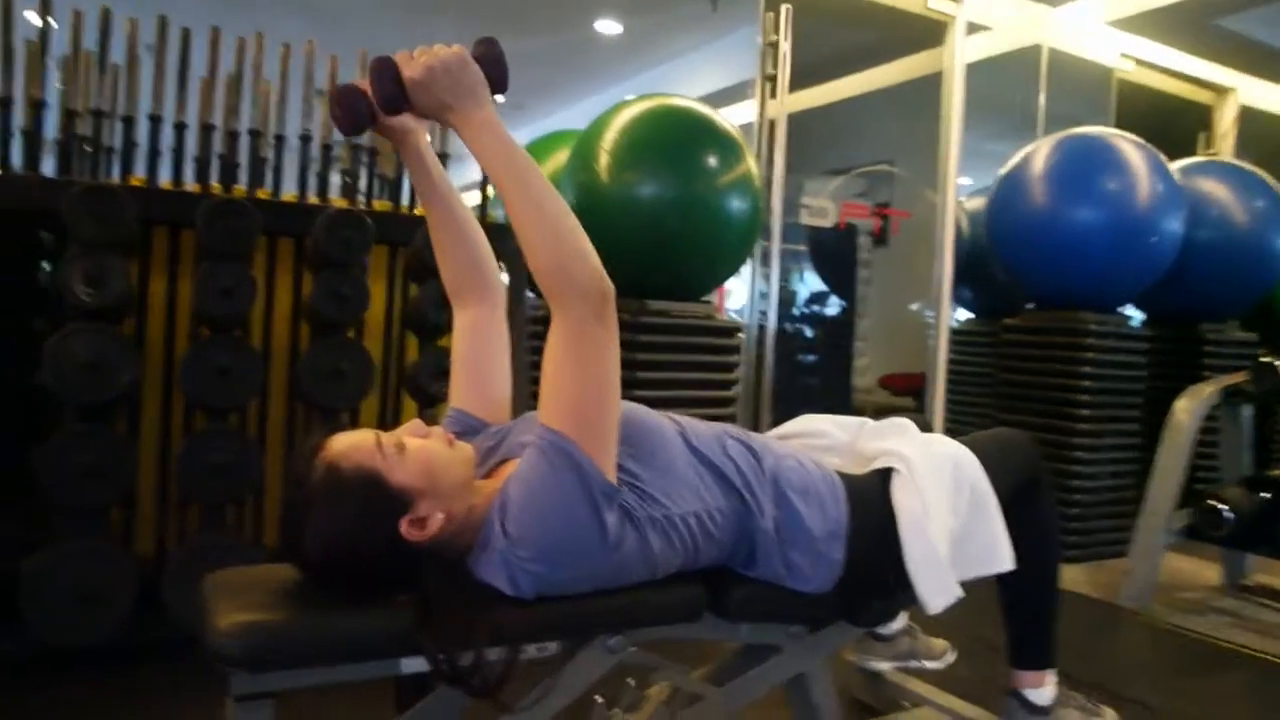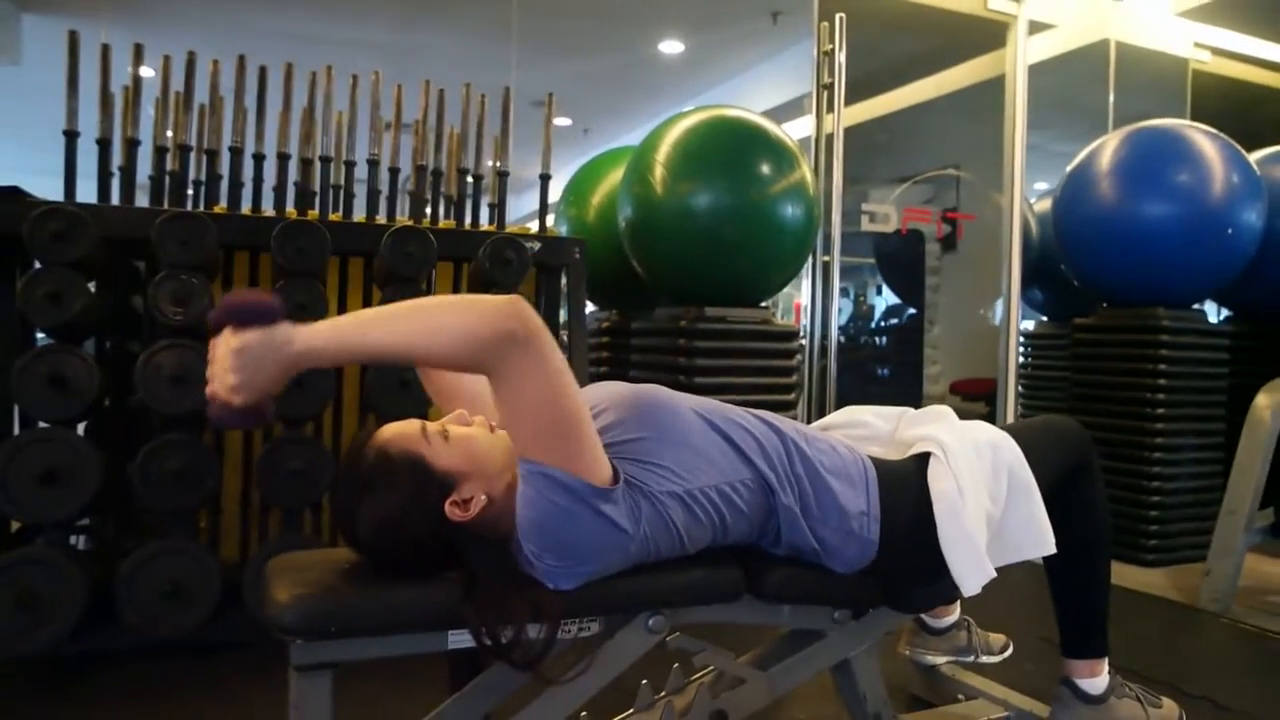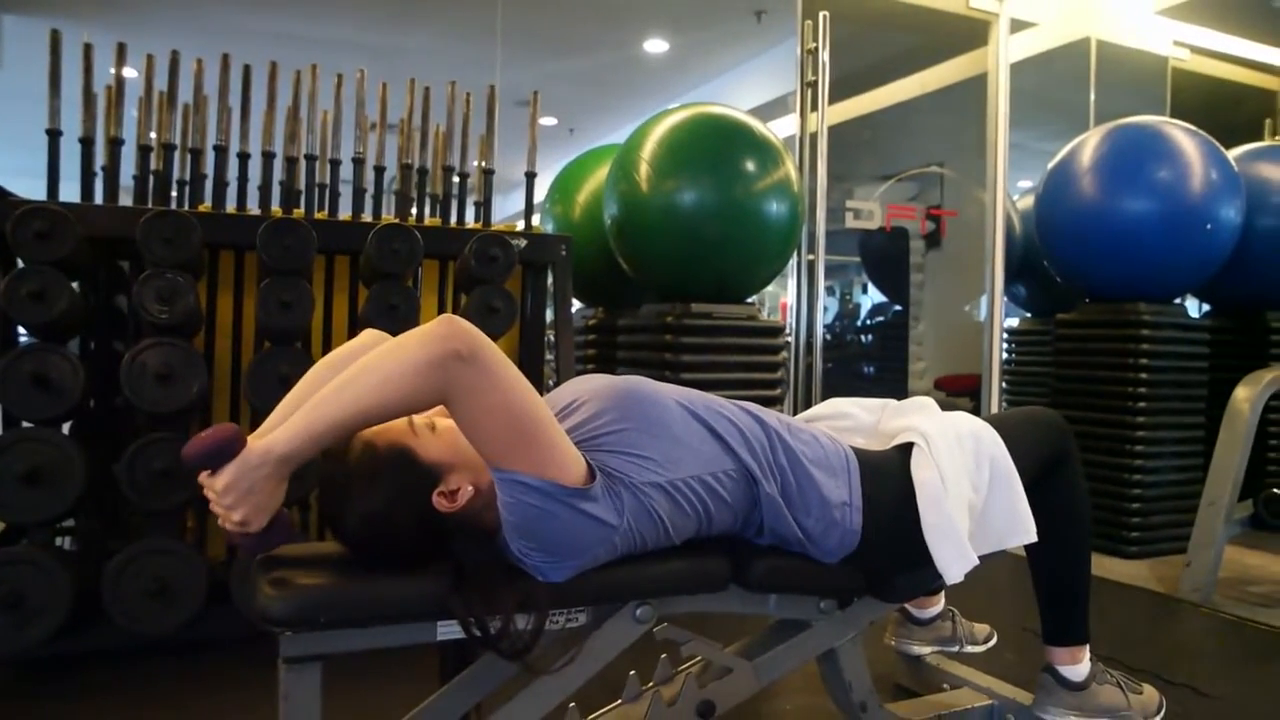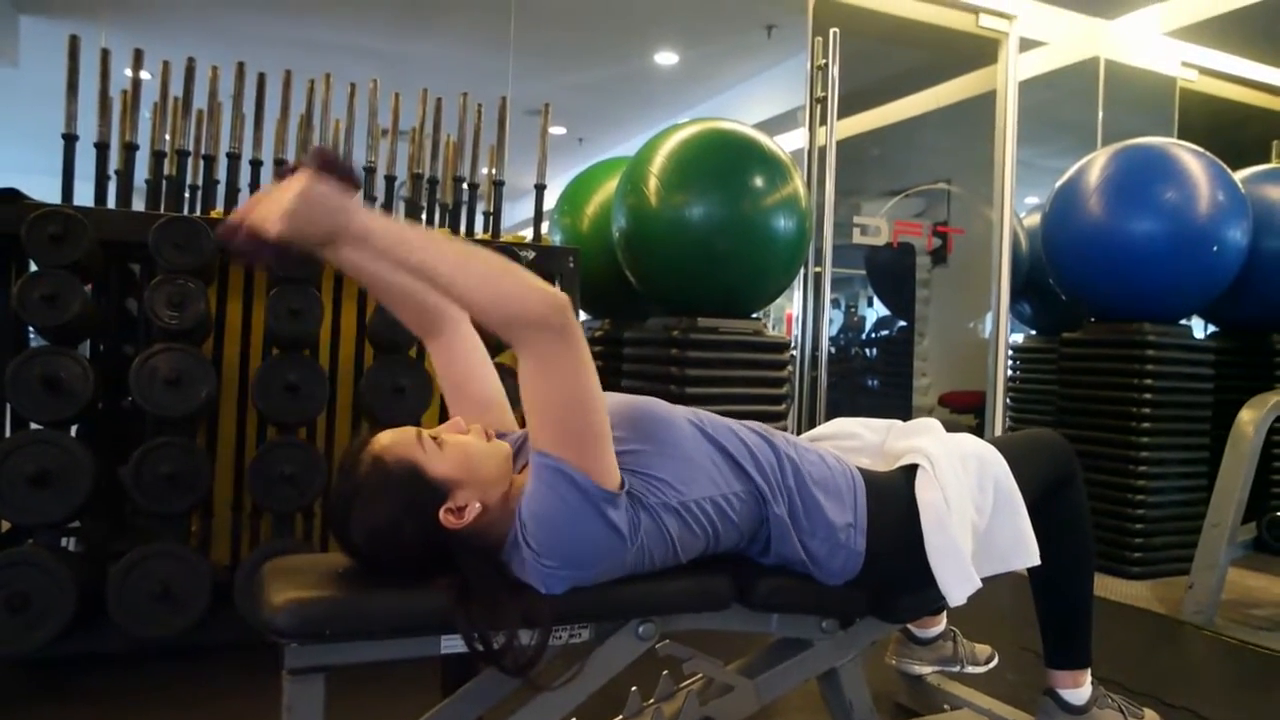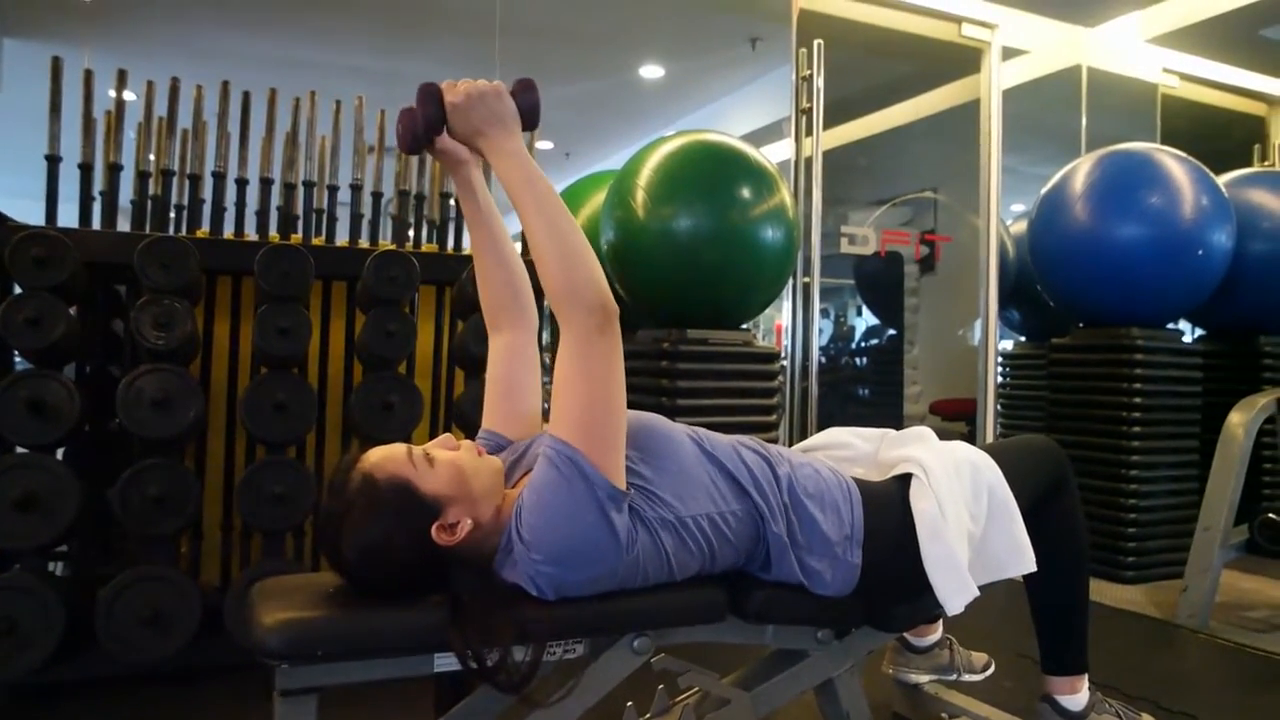
dt=1s
person 1, frame 1
left shoulder: (473, 459)
right shoulder: (545, 529)
left elbow: (479, 300)
right elbow: (585, 302)
left wrist: (415, 152)
right wrist: (474, 118)
right hip: (822, 535)
left knee: (886, 436)
right knee: (1015, 459)
left ankle: (884, 630)
person 1, frame 2
left shoulder: (504, 475)
right shoulder: (562, 523)
left elbow: (458, 346)
right elbow: (510, 327)
left wrist: (292, 344)
right wrist: (290, 344)
right hip: (863, 517)
left knee: (935, 423)
right knee: (1066, 445)
left ankle: (937, 622)
person 1, frame 3
left shoulder: (485, 481)
right shoulder: (551, 520)
left elbow: (377, 344)
right elbow: (452, 345)
left wrist: (259, 440)
right wrist: (270, 460)
right hip: (848, 507)
left knee: (923, 421)
right knee: (1045, 436)
left ankle: (922, 615)
person 1, frame 4
left shoulder: (509, 476)
right shoulder: (560, 529)
left elbow: (445, 326)
right elbow: (546, 317)
left wrist: (340, 237)
right wrist: (347, 217)
right hip: (851, 530)
left knee: (916, 441)
right knee: (1048, 458)
left ankle: (924, 636)
person 1, frame 5
left shoulder: (505, 475)
right shoulder: (561, 532)
left elbow: (513, 321)
right elbow: (591, 316)
left wrist: (467, 178)
right wrist: (503, 148)
right hip: (846, 538)
left knee: (920, 448)
right knee: (1044, 463)
left ankle: (922, 641)
